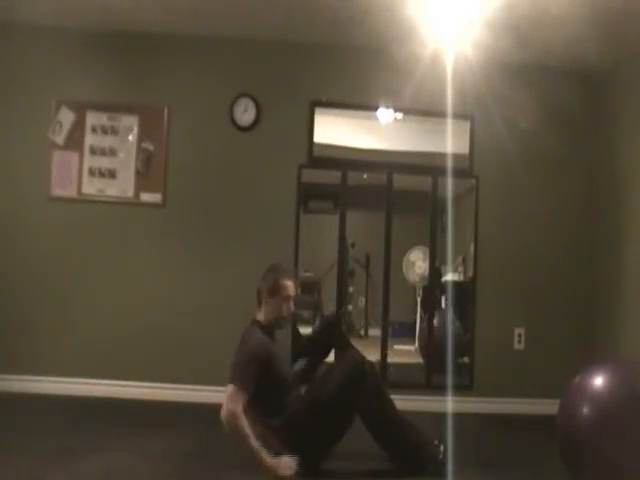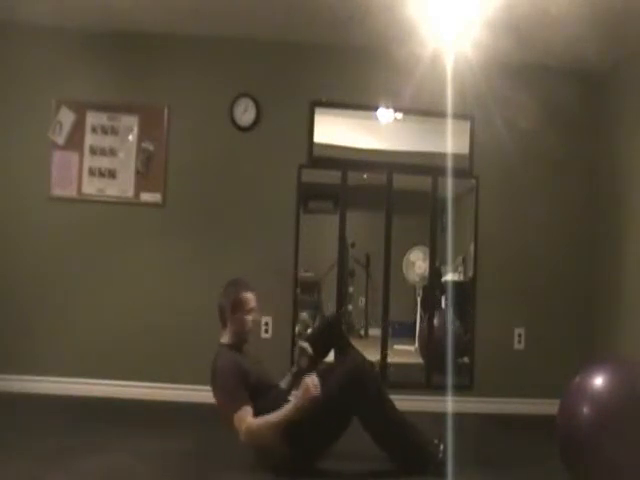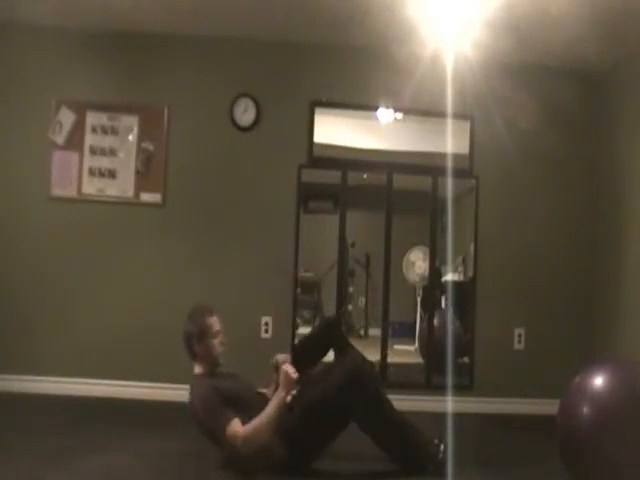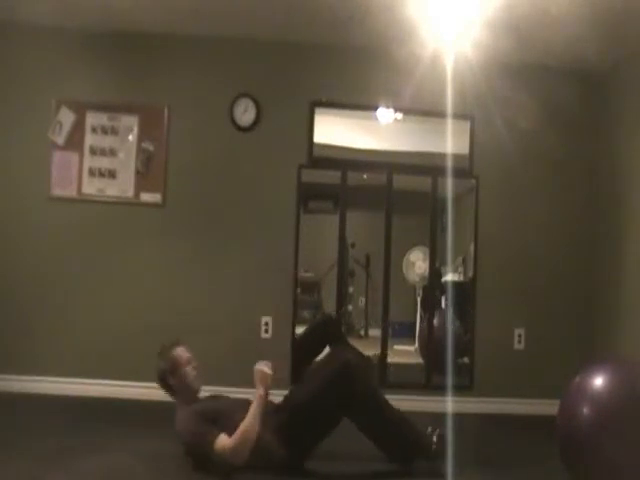
dt=0.3s
person 1, frame 1
left shoulder: (266, 334)
right shoulder: (255, 344)
right elbow: (230, 412)
right wrist: (268, 460)
left hip: (297, 425)
right hip: (295, 443)
right knee: (358, 370)
right ankle: (417, 456)
person 1, frame 2
left shoulder: (237, 355)
right shoulder: (228, 366)
right elbow: (247, 432)
right wrist: (298, 404)
left hip: (292, 428)
right hip: (291, 447)
right knee: (358, 373)
right ankle: (420, 457)
person 1, frame 3
left shoulder: (218, 376)
right shoulder: (205, 393)
right elbow: (244, 441)
left wrist: (278, 380)
right wrist: (282, 393)
left hip: (287, 424)
right hip: (287, 445)
right knee: (356, 373)
right ankle: (420, 457)
person 1, frame 4
left shoulder: (202, 405)
right shoulder: (188, 421)
right elbow: (236, 453)
left wrist: (262, 391)
right wrist: (260, 393)
left hip: (281, 423)
right hip: (283, 444)
right knee: (344, 367)
right ankle: (416, 446)
